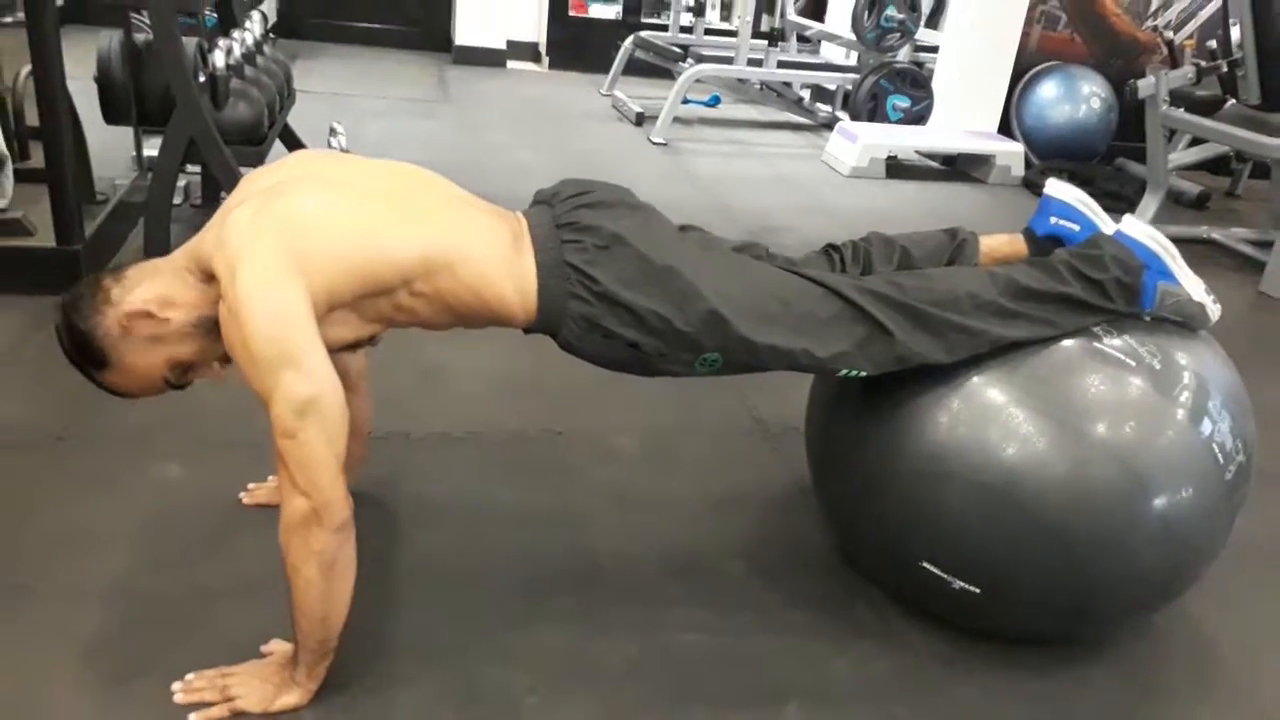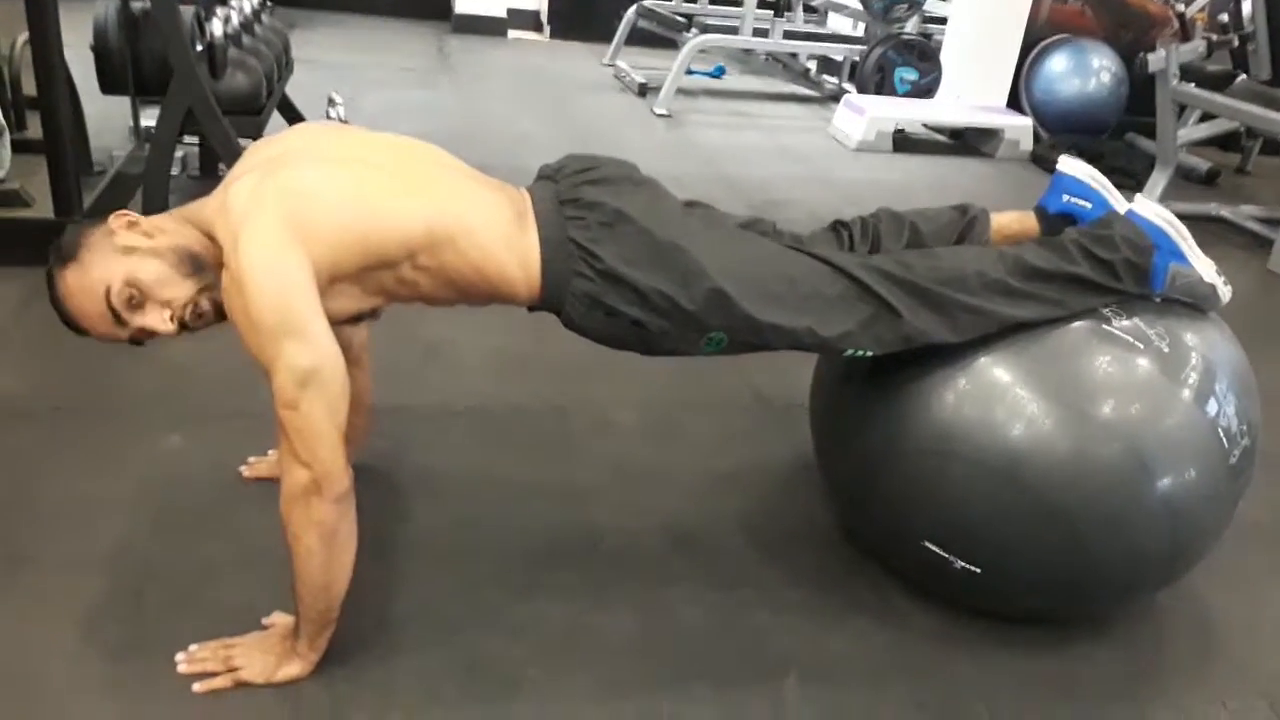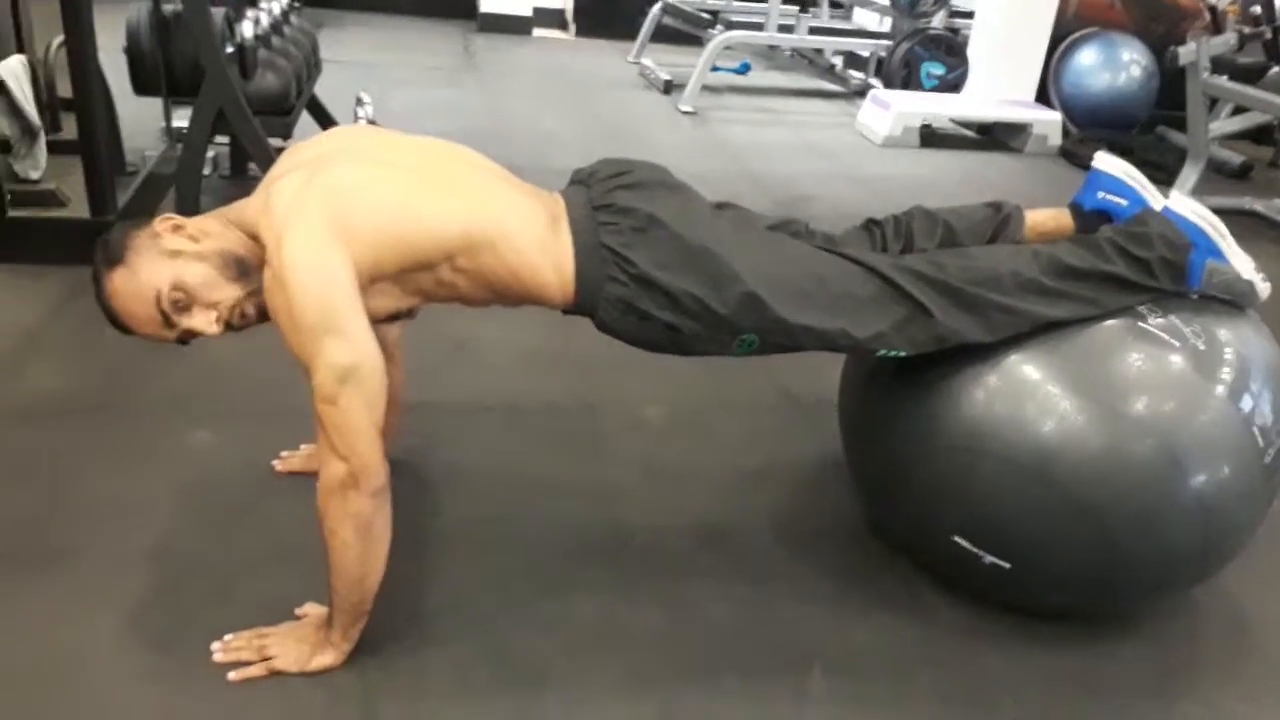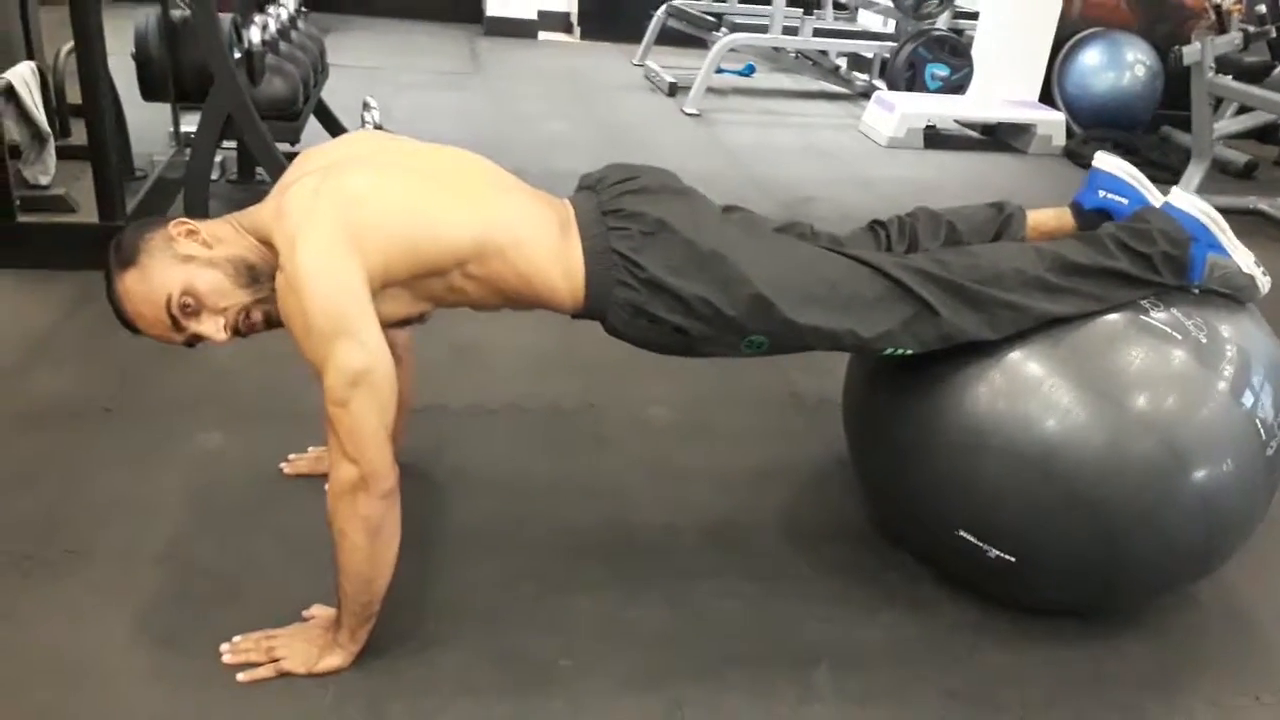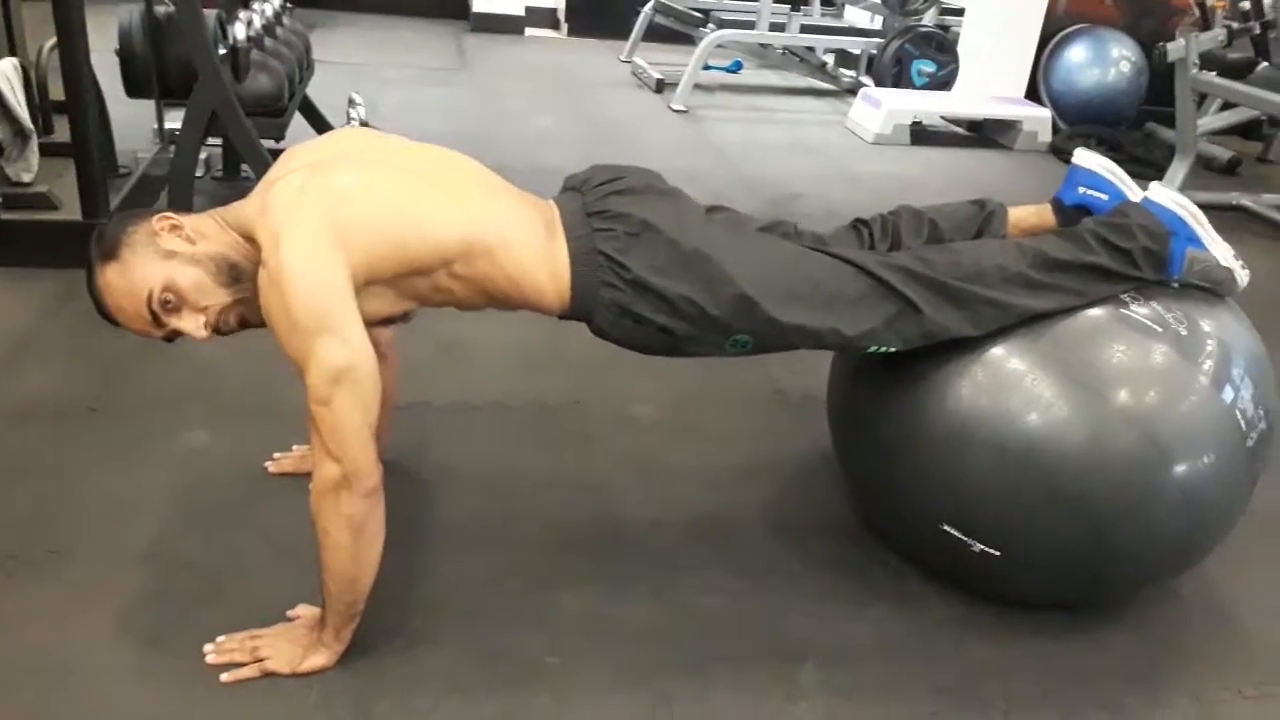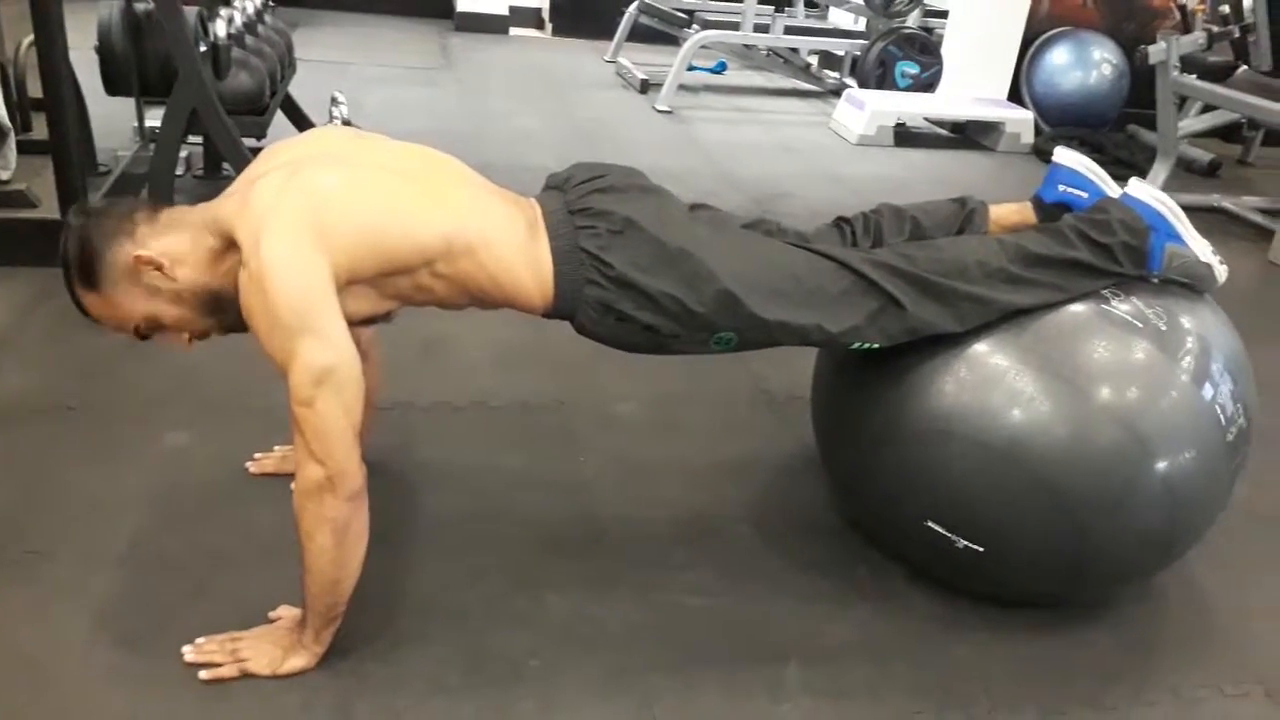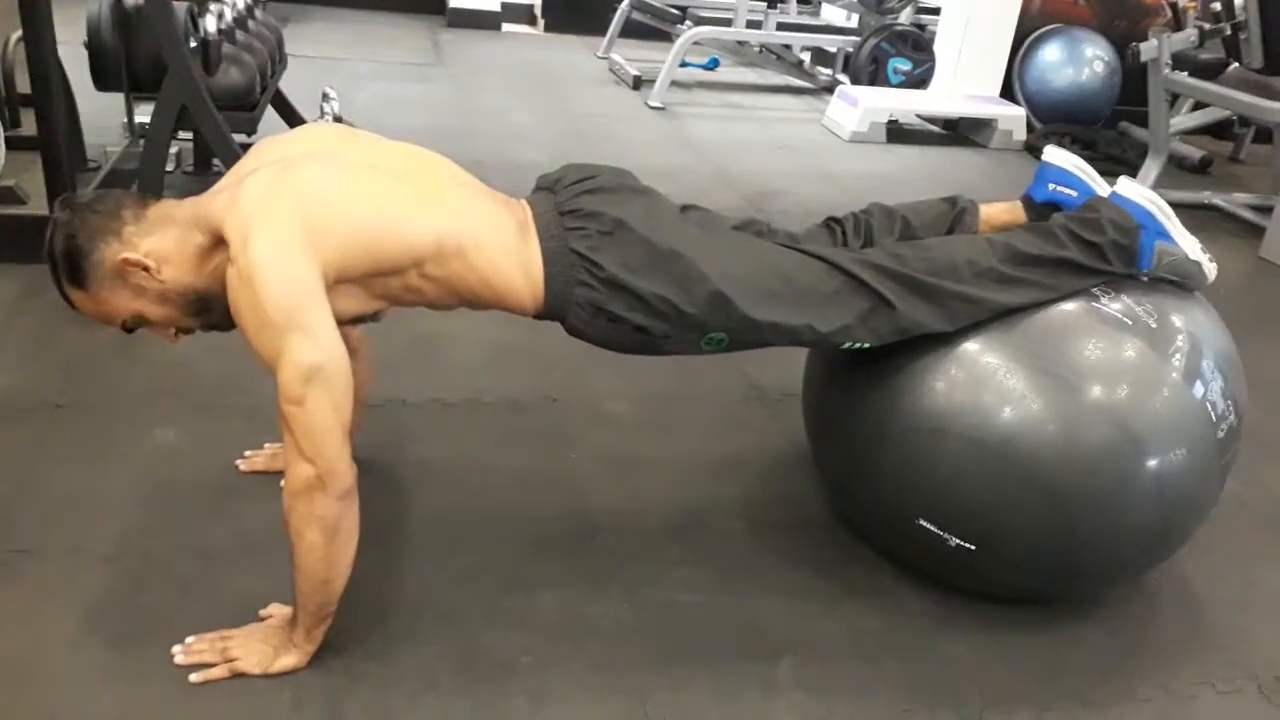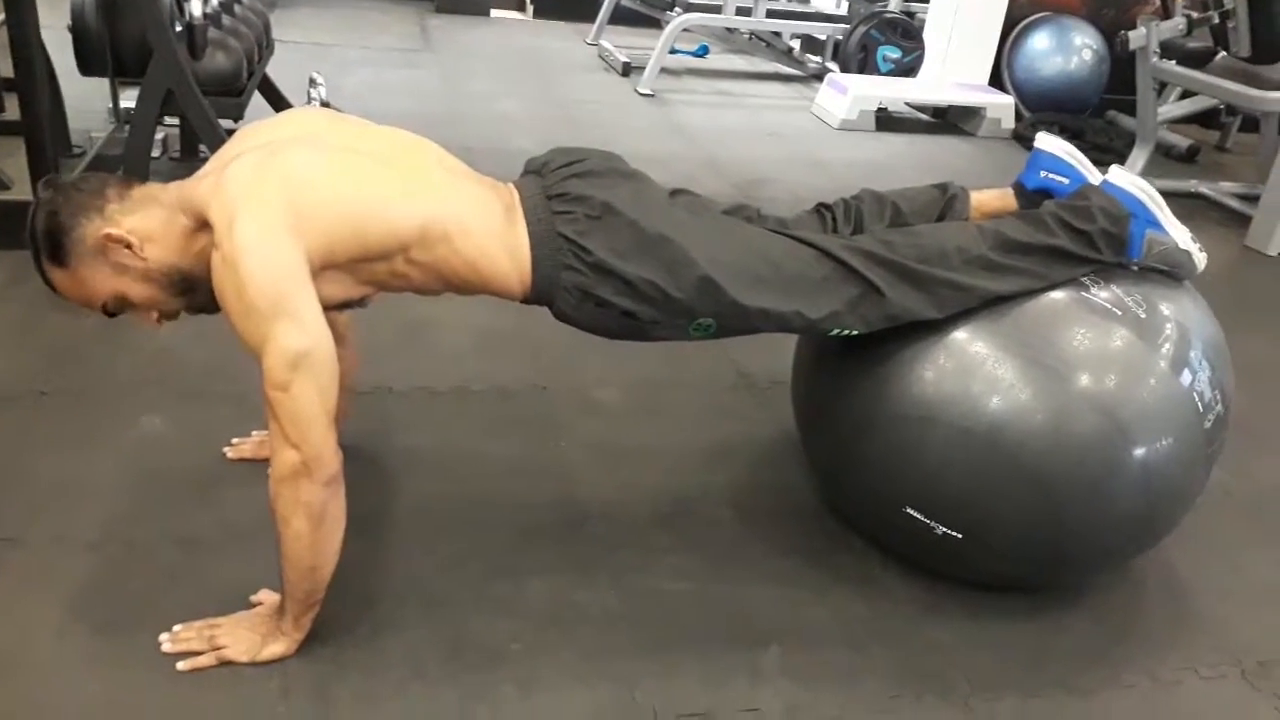
dt=0.3s
person 1, frame 1
left shoulder: (251, 296)
right shoulder: (261, 202)
left elbow: (321, 514)
right wrist: (333, 462)
left hip: (600, 288)
right hip: (580, 224)
left knee: (859, 327)
right knee: (830, 285)
left ankle: (1121, 273)
right ankle: (1041, 233)
person 1, frame 2
left shoulder: (253, 264)
right shoulder: (263, 170)
left elbow: (323, 486)
left wrist: (303, 646)
right wrist: (338, 436)
left hip: (606, 268)
right hip: (585, 204)
left knee: (869, 307)
right knee: (833, 257)
left ankle: (1131, 253)
right ankle: (1051, 213)
person 1, frame 3
left shoulder: (295, 262)
right shoulder: (303, 172)
left elbow: (359, 482)
left wrist: (333, 635)
right wrist: (352, 432)
left hip: (640, 272)
right hip: (617, 204)
left knee: (900, 309)
right knee: (870, 259)
left ankle: (1168, 252)
right ankle: (1083, 208)
person 1, frame 4
left shoulder: (305, 269)
right shoulder: (315, 177)
left elbow: (371, 484)
left wrist: (344, 637)
right wrist: (363, 439)
left hip: (652, 274)
right hip: (625, 209)
left knee: (911, 303)
right knee: (871, 257)
left ankle: (1168, 244)
right ankle: (1085, 208)
person 1, frame 5
left shoulder: (289, 265)
right shoulder: (298, 176)
left elbow: (353, 483)
left wrist: (328, 635)
right wrist: (343, 432)
left hip: (634, 276)
right hip: (611, 210)
left knee: (891, 304)
right knee: (857, 257)
left ankle: (1148, 241)
right ankle: (1064, 205)
person 1, frame 6
left shoulder: (268, 266)
right shoulder: (276, 175)
left elbow: (335, 483)
left wrist: (305, 638)
right wrist: (329, 434)
left hip: (618, 274)
right hip: (592, 210)
left knee: (876, 297)
right knee: (836, 254)
left ankle: (1127, 235)
right ankle: (1046, 202)
person 1, frame 7
left shoulder: (257, 267)
right shoulder: (264, 173)
left elbow: (325, 480)
left wrist: (299, 637)
right wrist: (319, 432)
left hip: (607, 275)
right hip: (584, 209)
left knee: (865, 297)
right knee: (831, 255)
left ankle: (1118, 235)
right ankle: (1039, 199)
person 1, frame 8
left shoulder: (244, 250)
right shoulder: (250, 157)
left elbow: (311, 466)
left wrist: (288, 624)
right wrist: (312, 420)
left hip: (594, 259)
right hip: (568, 193)
left knee: (855, 287)
right knee: (817, 237)
left ankle: (1106, 222)
right ankle: (1029, 187)
